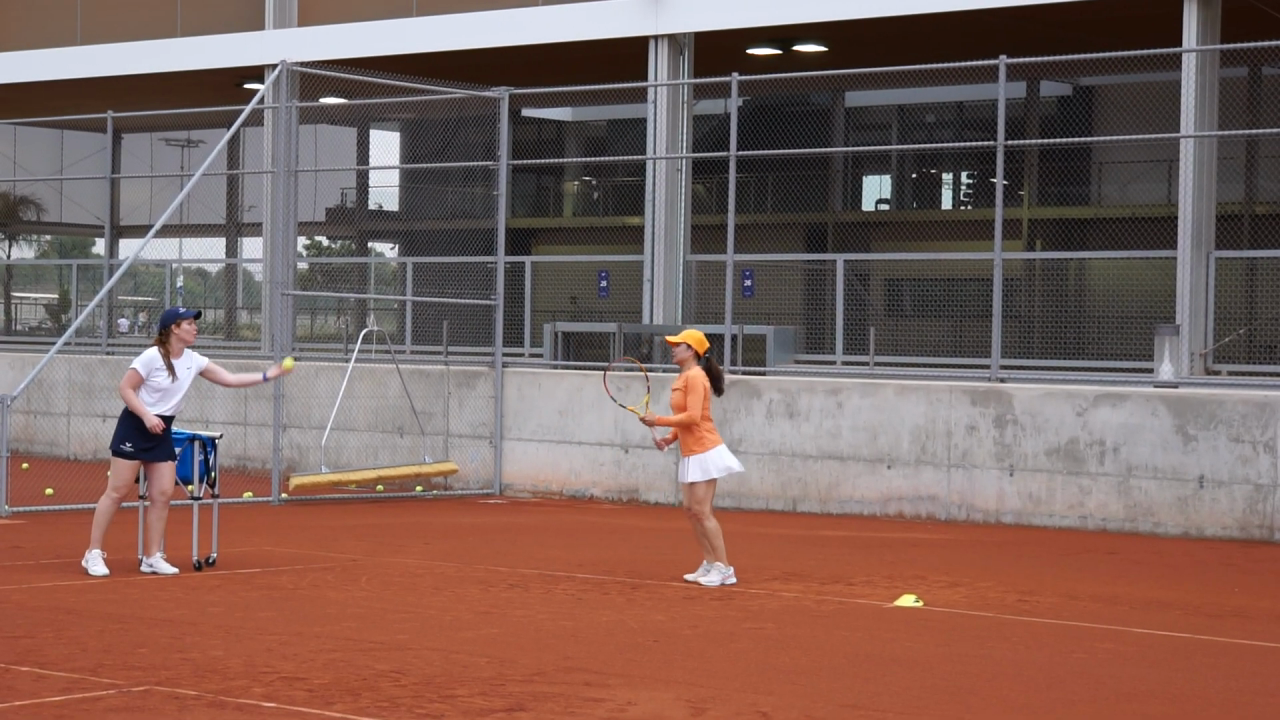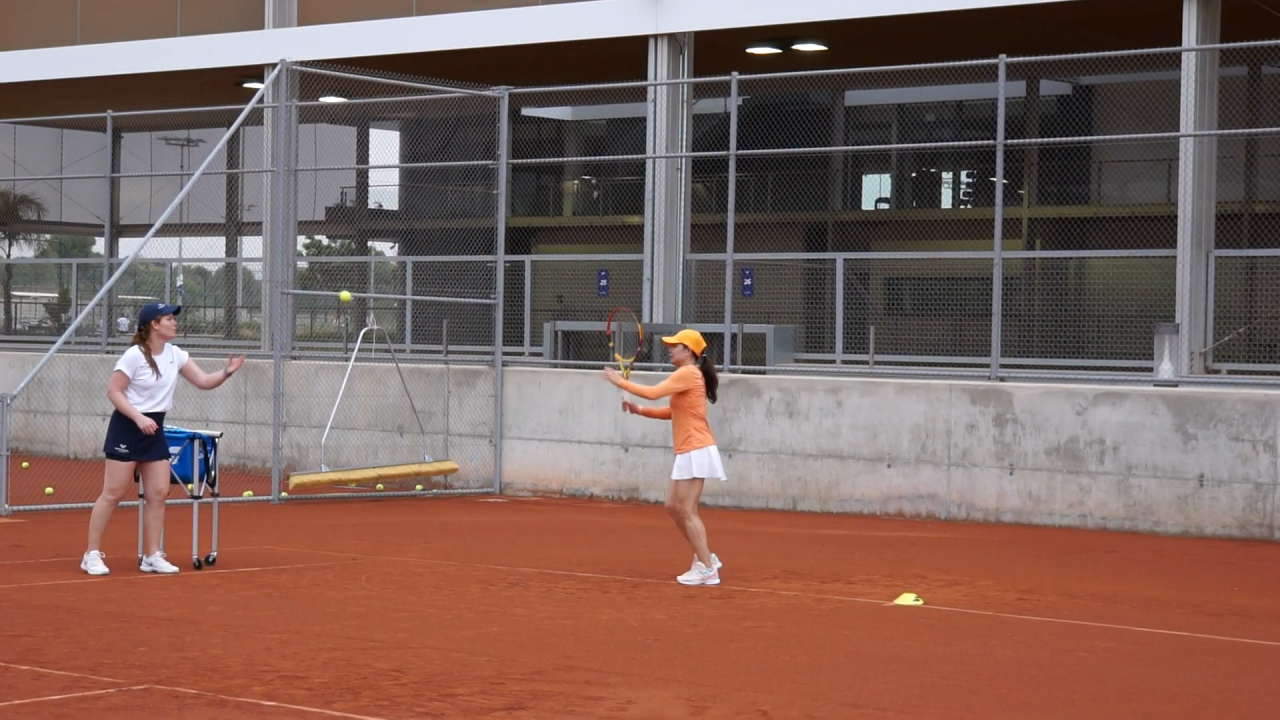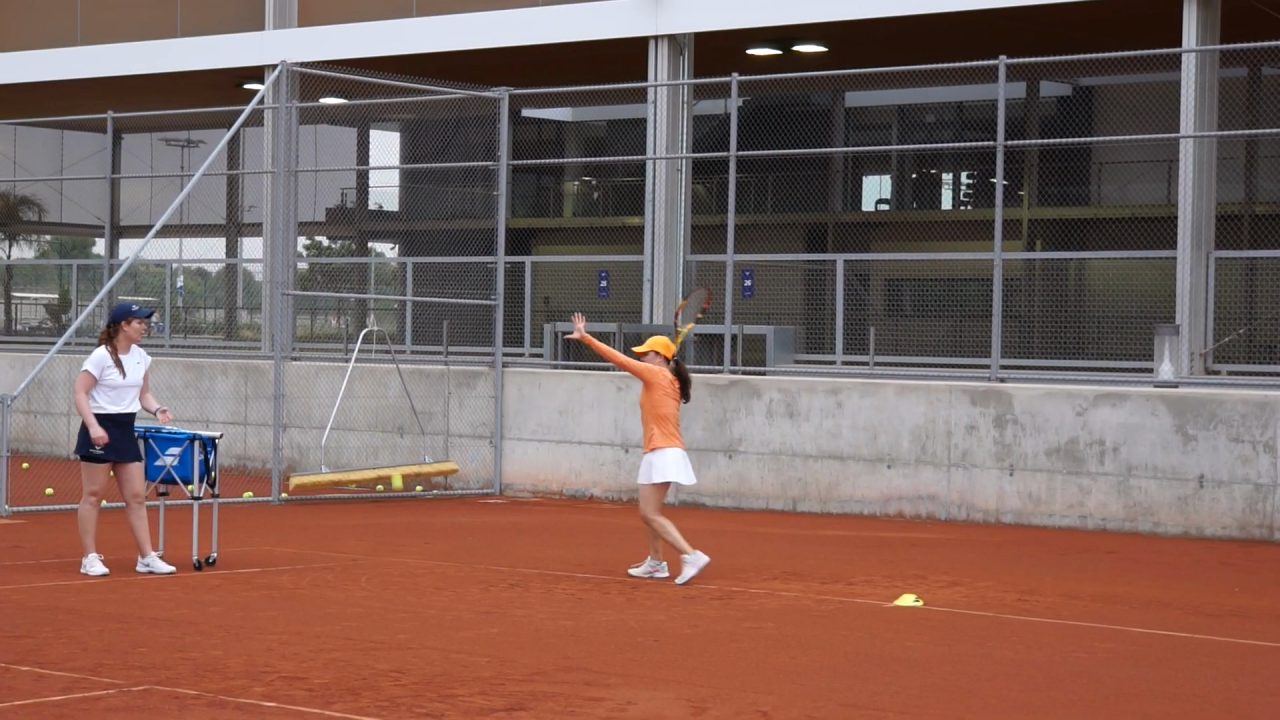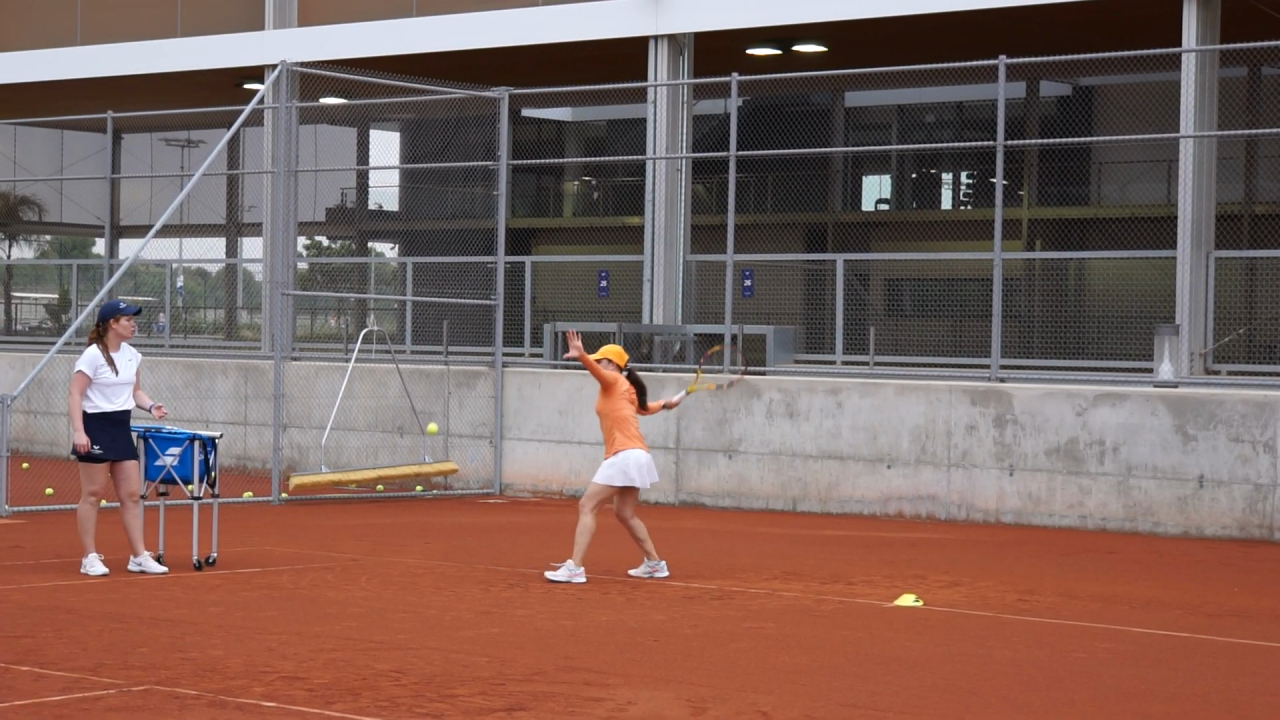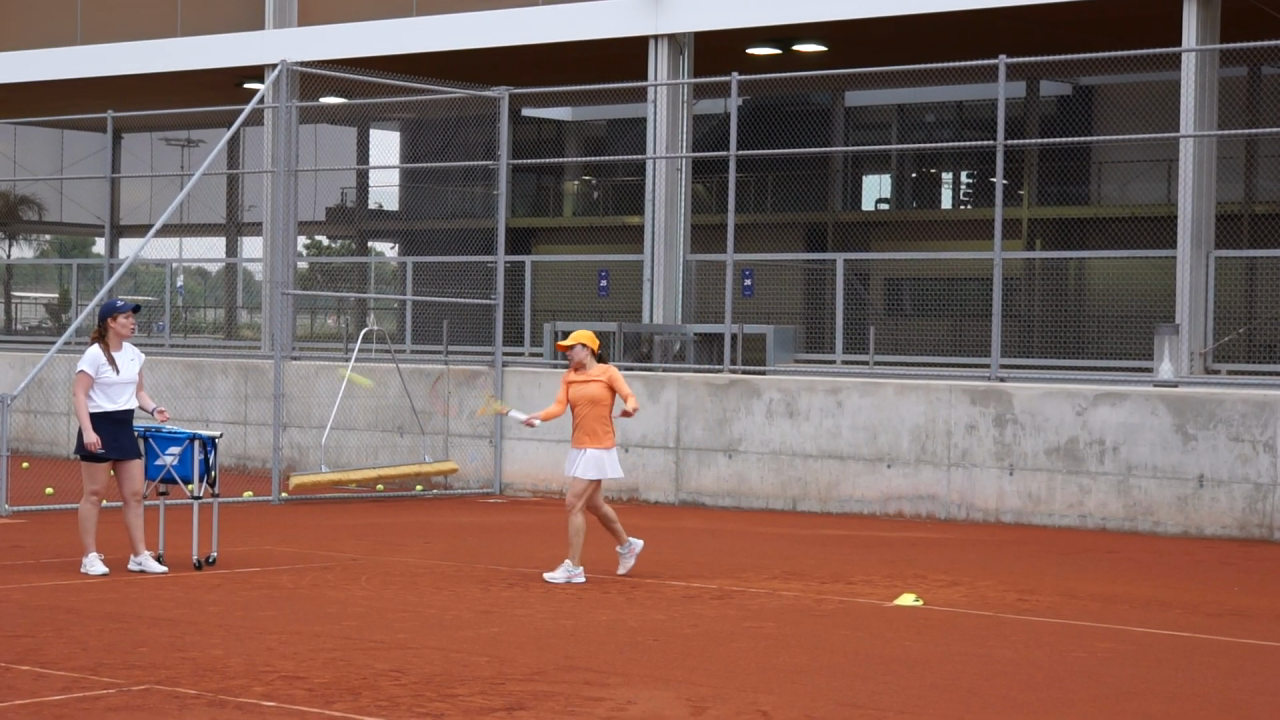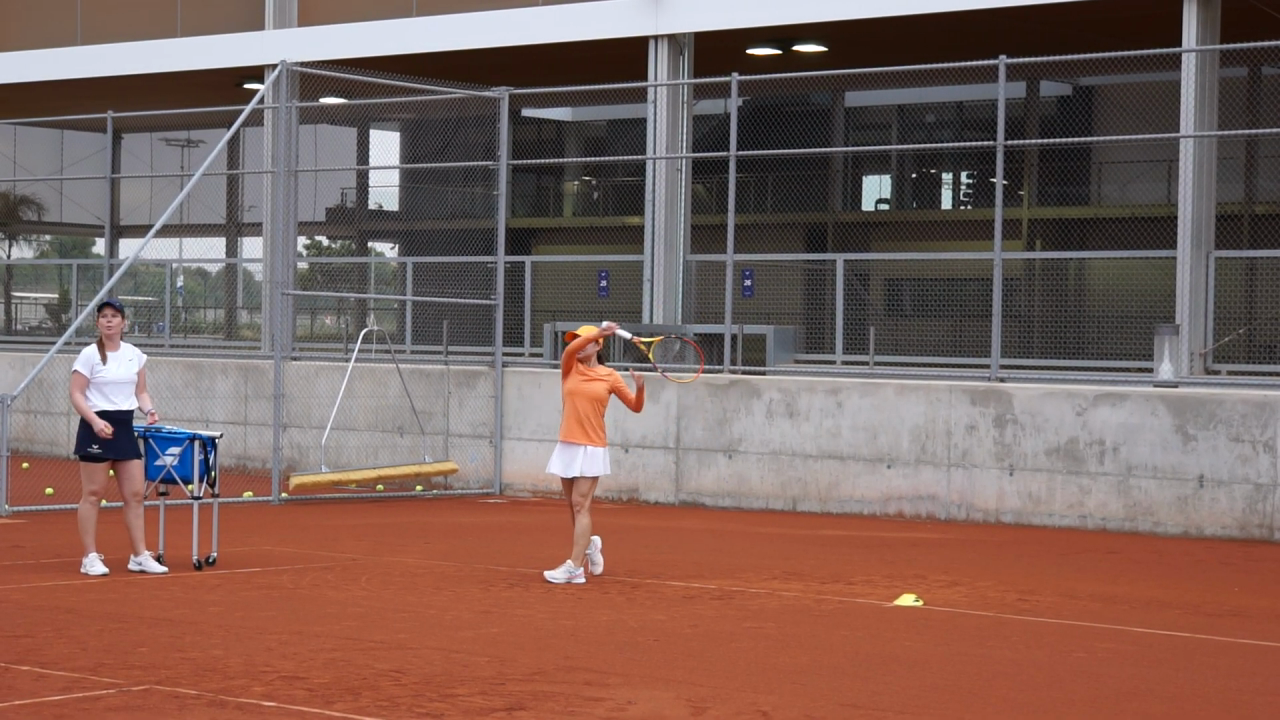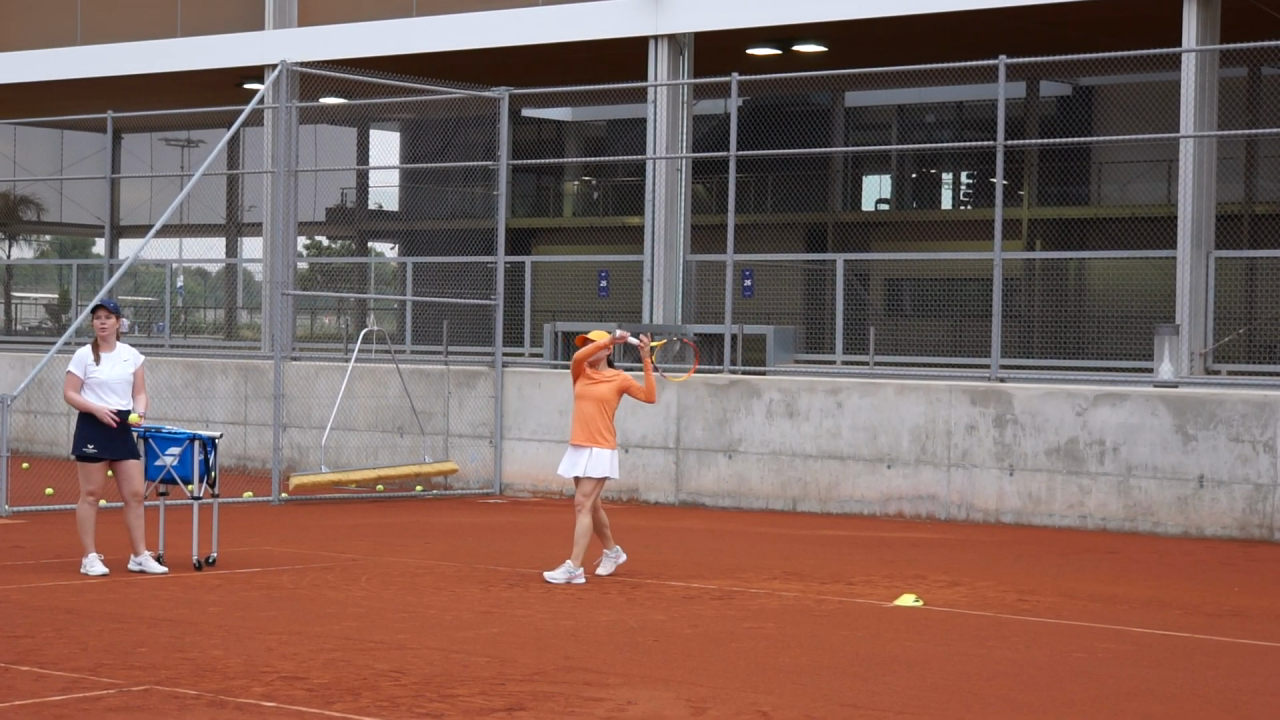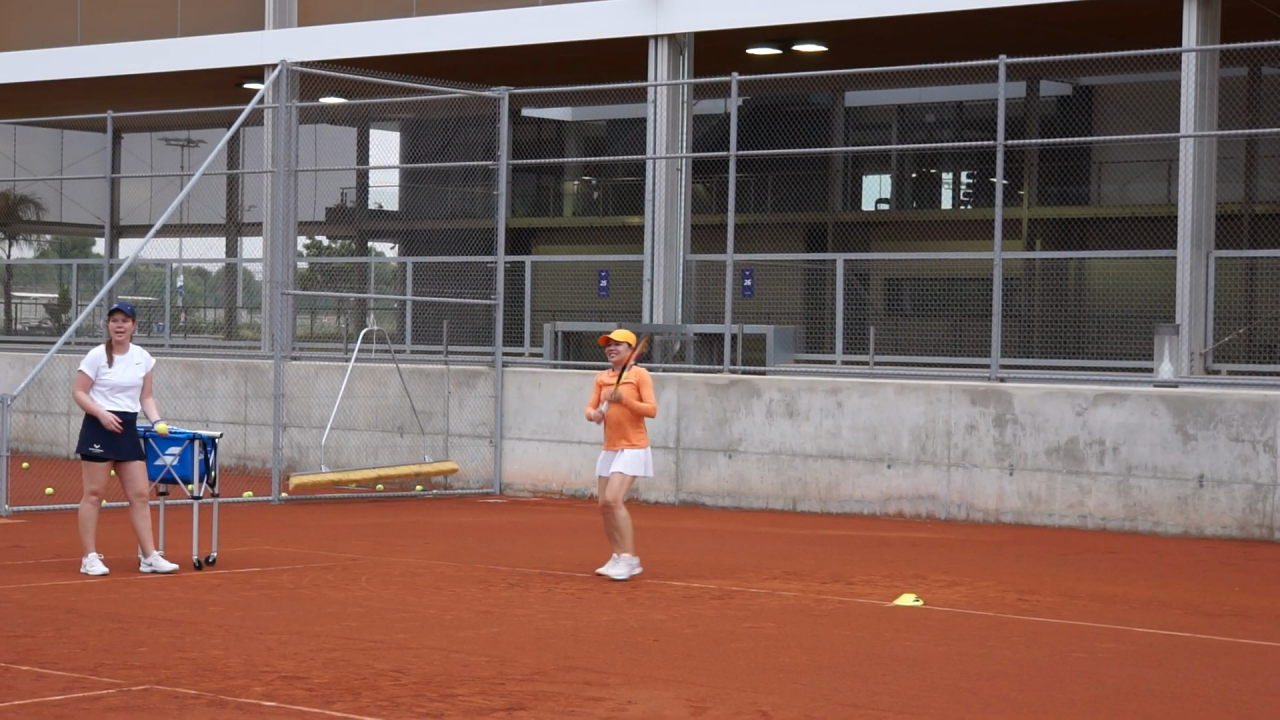
dt=0.4s
person 1, frame 1
left shoulder: (194, 360)
right shoulder: (152, 356)
left elbow: (230, 379)
right elbow: (125, 388)
left wrist: (265, 376)
right wrist: (147, 416)
left hip: (162, 432)
right hip: (135, 427)
left knee: (162, 495)
right knee: (116, 491)
left ankle: (152, 557)
right ankle: (93, 554)
person 1, frame 2
left shoulder: (176, 355)
right shoulder: (134, 356)
left elbow: (204, 382)
right elbow: (113, 391)
left wrist: (227, 372)
right wrist: (138, 417)
left hip: (155, 431)
right hip: (127, 428)
left knee: (159, 494)
right knee: (114, 493)
left ankle: (152, 556)
right ankle: (91, 555)
person 1, frame 3
left shoulder: (141, 357)
right shoulder: (101, 356)
right elbow: (80, 392)
left wrist: (157, 410)
right wrist: (92, 426)
left hip: (126, 431)
right hip: (100, 430)
left knee: (137, 496)
right knee: (93, 495)
left ankle: (147, 557)
right ankle: (90, 557)
person 1, frame 4
left shoulder: (132, 354)
right shoulder: (92, 355)
right elbow: (75, 394)
left wrist: (151, 406)
right wrist: (79, 431)
left hip: (121, 429)
right hip: (96, 428)
left knee: (132, 495)
right knee: (93, 495)
left ankle: (139, 556)
right ankle: (90, 557)
person 1, frame 5
left shoulder: (134, 354)
right shoulder: (94, 354)
right elbow: (79, 395)
left wrist: (153, 408)
right wrist: (87, 430)
left hip: (125, 429)
right hip: (99, 428)
left knee: (135, 494)
right knee: (94, 494)
left ankle: (140, 556)
right ankle: (90, 557)
person 1, frame 6
left shoulder: (135, 354)
right shoulder: (90, 354)
left elbow: (141, 392)
right elbow: (75, 394)
left wrist: (149, 410)
right wrist: (94, 421)
left hip: (125, 429)
right hip: (98, 428)
left knee: (135, 494)
right knee: (93, 494)
left ankle: (140, 556)
right ankle: (90, 557)
person 1, frame 7
left shoulder: (132, 355)
right shoulder: (83, 355)
left elbow: (139, 393)
right elbow: (69, 393)
left wrist: (139, 413)
right wrist: (96, 408)
left hip: (122, 429)
right hip: (92, 428)
left knee: (136, 494)
right knee: (91, 494)
left ankle: (140, 556)
right ankle: (90, 558)
person 1, frame 8
left shoulder: (143, 358)
right shoulder: (96, 355)
right elbow: (78, 392)
left wrist: (157, 421)
right wrist: (101, 414)
left hip: (128, 430)
right hip: (99, 430)
left knee: (140, 495)
right knee: (93, 494)
left ankle: (150, 557)
right ankle: (90, 557)
person 2, frame 1
left shoulder: (695, 377)
right shoulder: (682, 378)
left elbow: (693, 417)
left wrist: (658, 421)
right wrist: (670, 438)
left hip: (705, 453)
right hip: (691, 454)
left knee: (700, 512)
right knee: (693, 511)
left ankle: (724, 568)
right ankle: (710, 565)
person 2, frame 2
left shoulder: (688, 373)
right shoulder: (688, 377)
left elbow: (654, 392)
right elbow: (672, 412)
left wrist: (620, 381)
right wrist: (639, 410)
left hip: (696, 451)
right hip: (689, 453)
left knee: (687, 511)
right knee: (673, 507)
left ankle: (708, 569)
right ankle: (707, 558)
person 2, frame 3
left shoulder: (655, 374)
right shoulder: (672, 381)
left elbow: (619, 359)
left wrist: (586, 338)
right wrist: (676, 367)
left hip: (662, 454)
right hip: (670, 453)
left knee: (650, 514)
right knee: (650, 511)
left ankle: (692, 556)
right ankle: (656, 562)
person 2, frame 4
left shoulder: (614, 380)
right shoulder: (627, 390)
left elbow: (598, 370)
right elbow: (644, 407)
left wrist: (581, 356)
right wrist: (665, 404)
left hip: (624, 457)
right hip: (633, 457)
left knee: (587, 506)
right knee: (625, 513)
left ankle: (574, 567)
right ankle: (653, 563)
person 2, frame 5
left shoulder: (608, 373)
right shoulder: (568, 378)
left elbow: (629, 396)
right elbow: (559, 408)
left wrist: (629, 408)
right wrist: (537, 417)
left hip: (599, 450)
right hip: (580, 449)
left knee: (573, 503)
right knee: (593, 503)
left ankle: (572, 567)
right ankle: (628, 544)
person 2, frame 6
left shoulder: (611, 377)
right shoulder: (569, 368)
left elbow: (636, 406)
right elbow: (571, 348)
left wrist: (640, 386)
right wrist: (600, 331)
left hip: (592, 448)
right hip: (567, 446)
left knee: (580, 505)
right knee: (575, 505)
left ankle: (574, 568)
right ankle: (589, 544)
person 2, frame 7
left shoulder: (620, 378)
right shoulder: (581, 371)
left elbow: (650, 397)
right elbow: (576, 357)
left wrist: (646, 360)
right wrist: (610, 340)
left hip: (601, 450)
right hip: (578, 448)
left knee: (582, 505)
right knee: (591, 505)
left ankle: (573, 568)
right ankle: (613, 552)
person 2, frame 8
left shoulder: (640, 375)
right shoulder: (601, 378)
left elbow: (651, 411)
right elbow: (590, 408)
left wrist: (624, 401)
right wrist: (594, 413)
left hip: (633, 449)
right hip: (610, 449)
left knee: (613, 499)
right knee: (605, 505)
left ankle: (628, 557)
right ankle: (620, 558)
